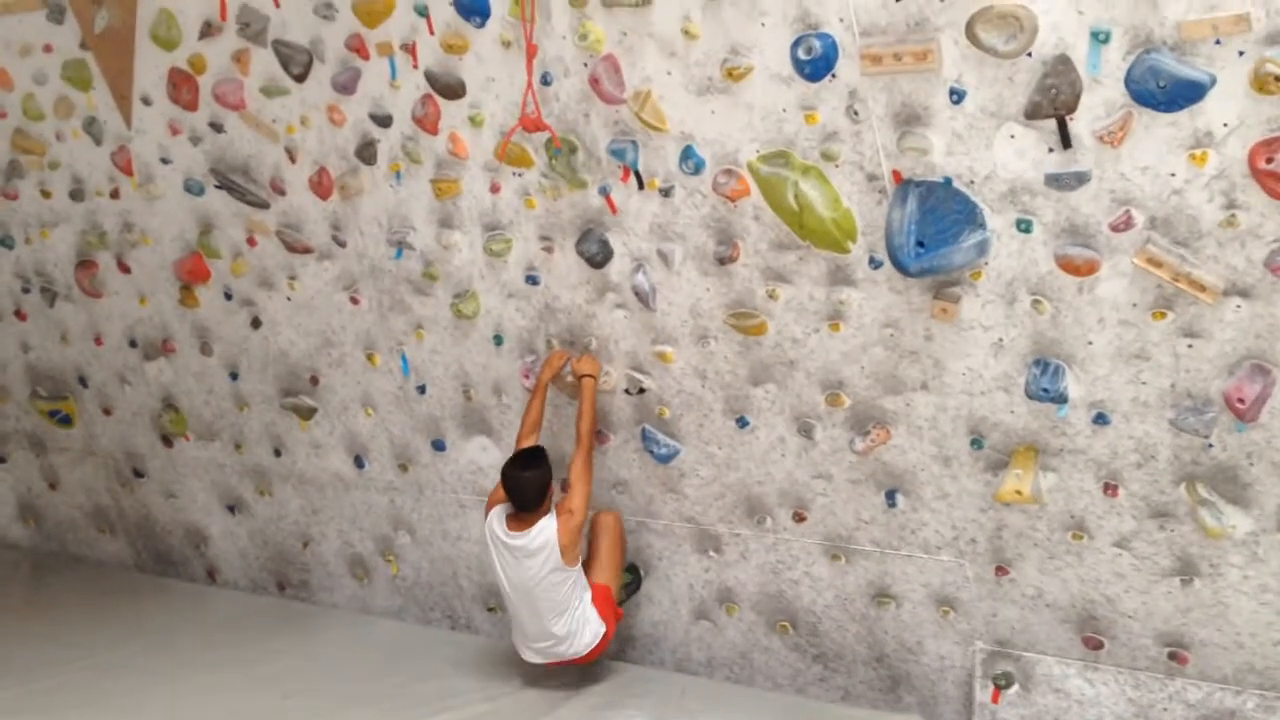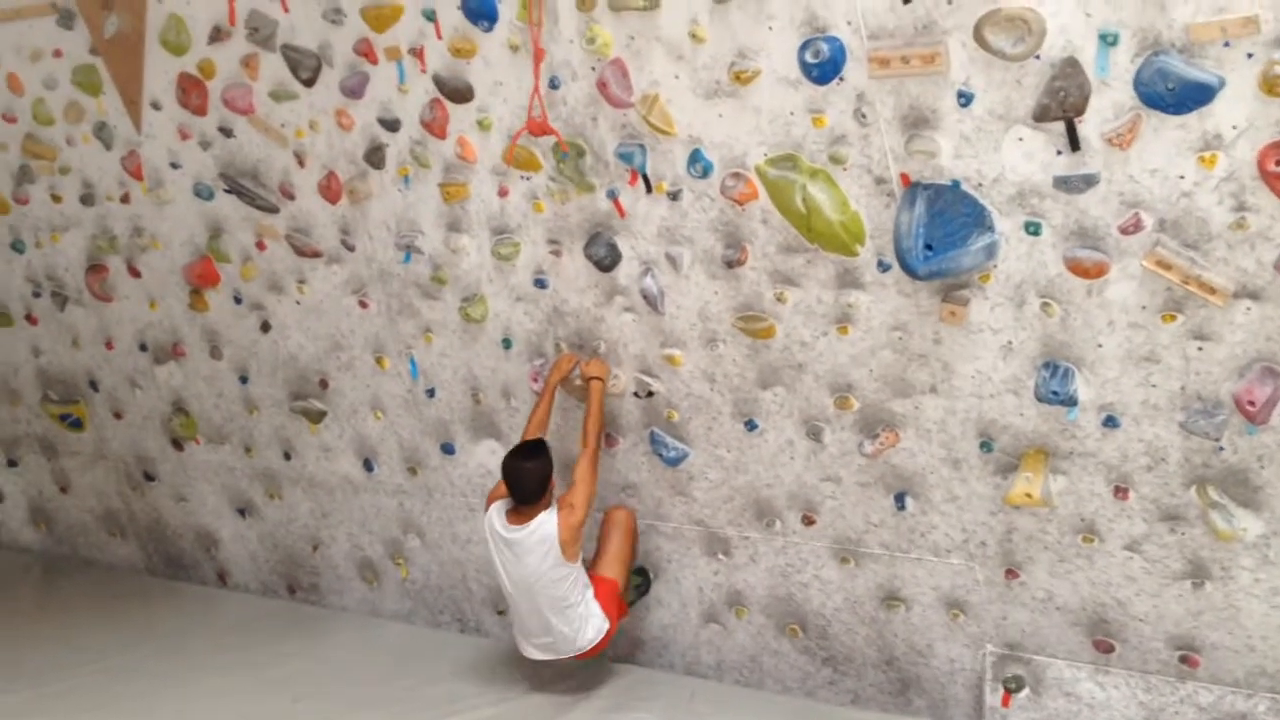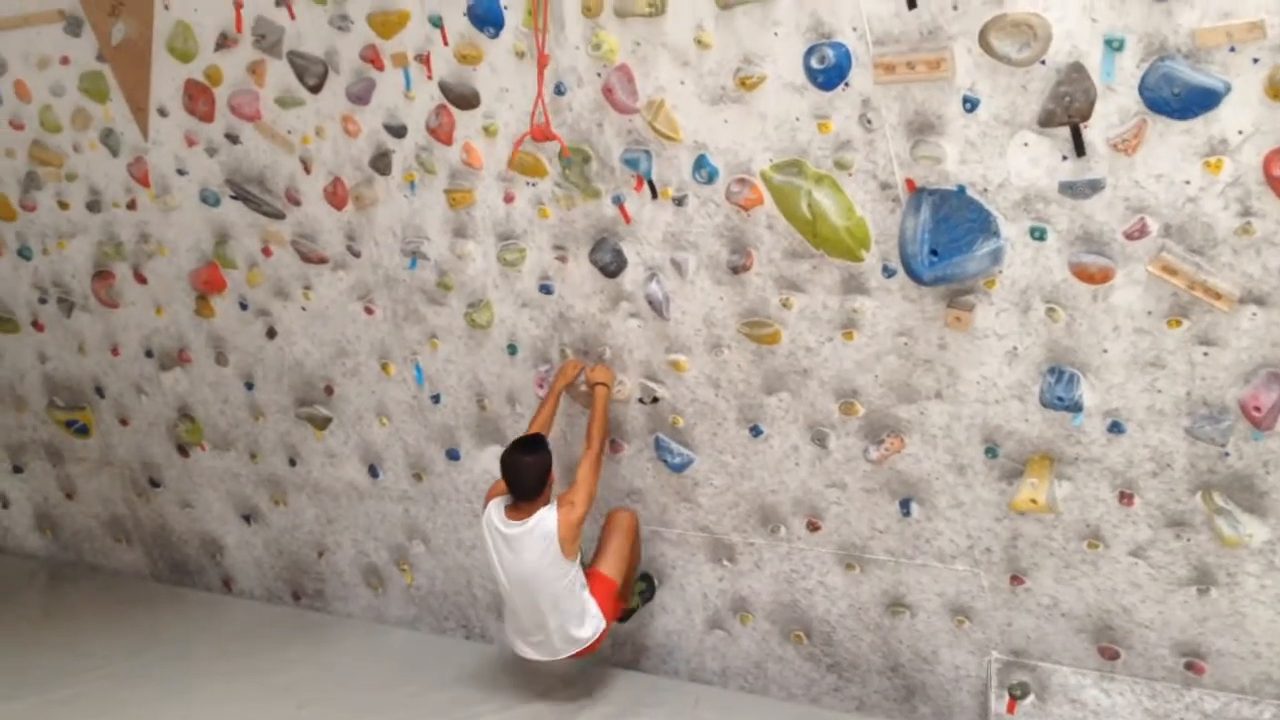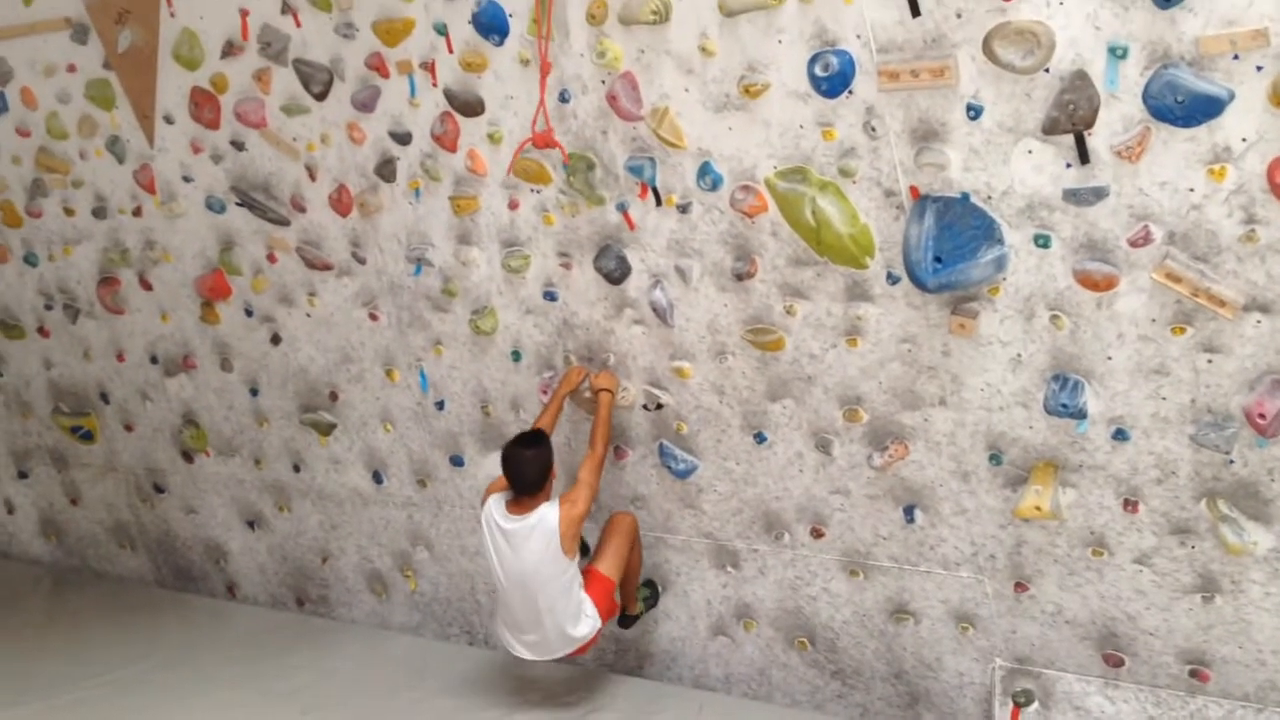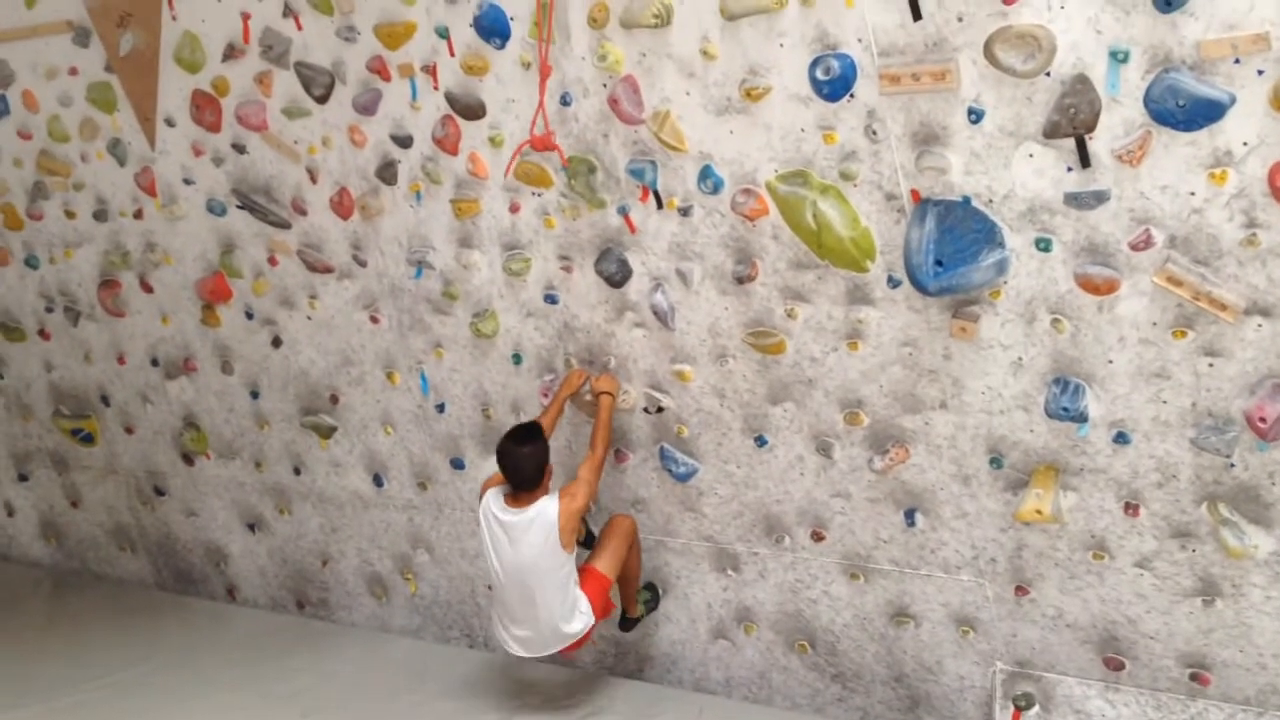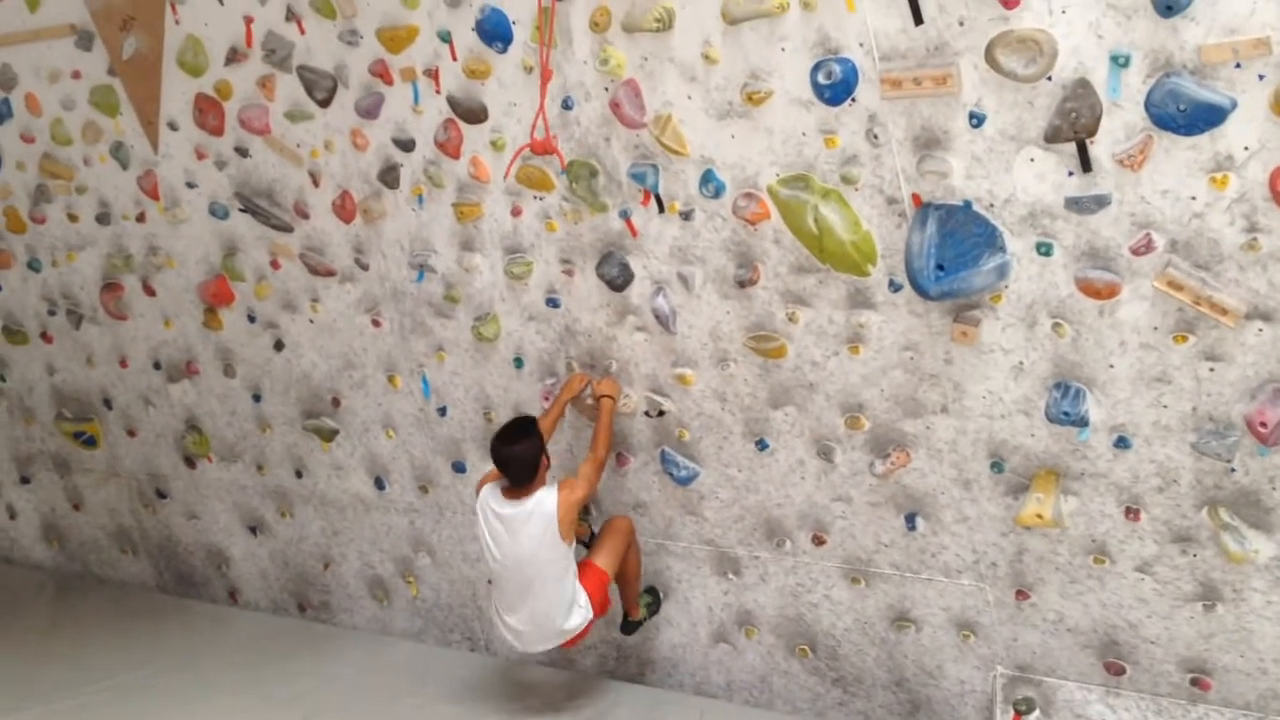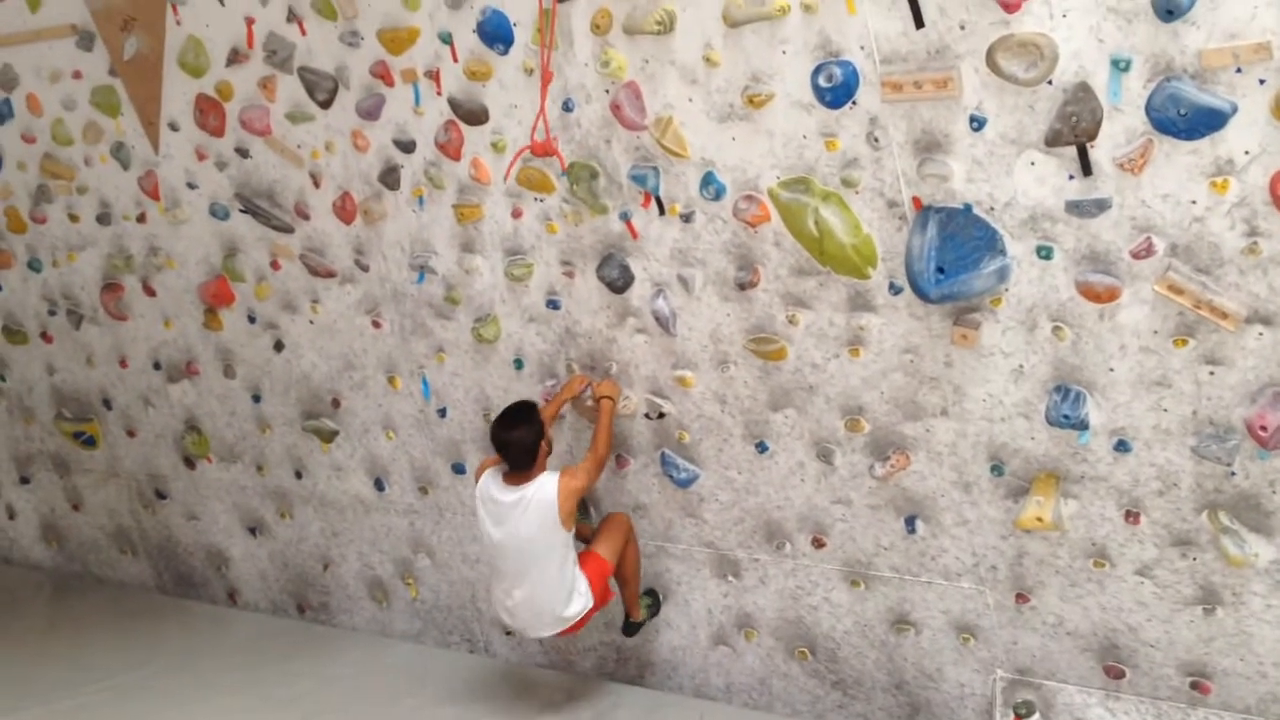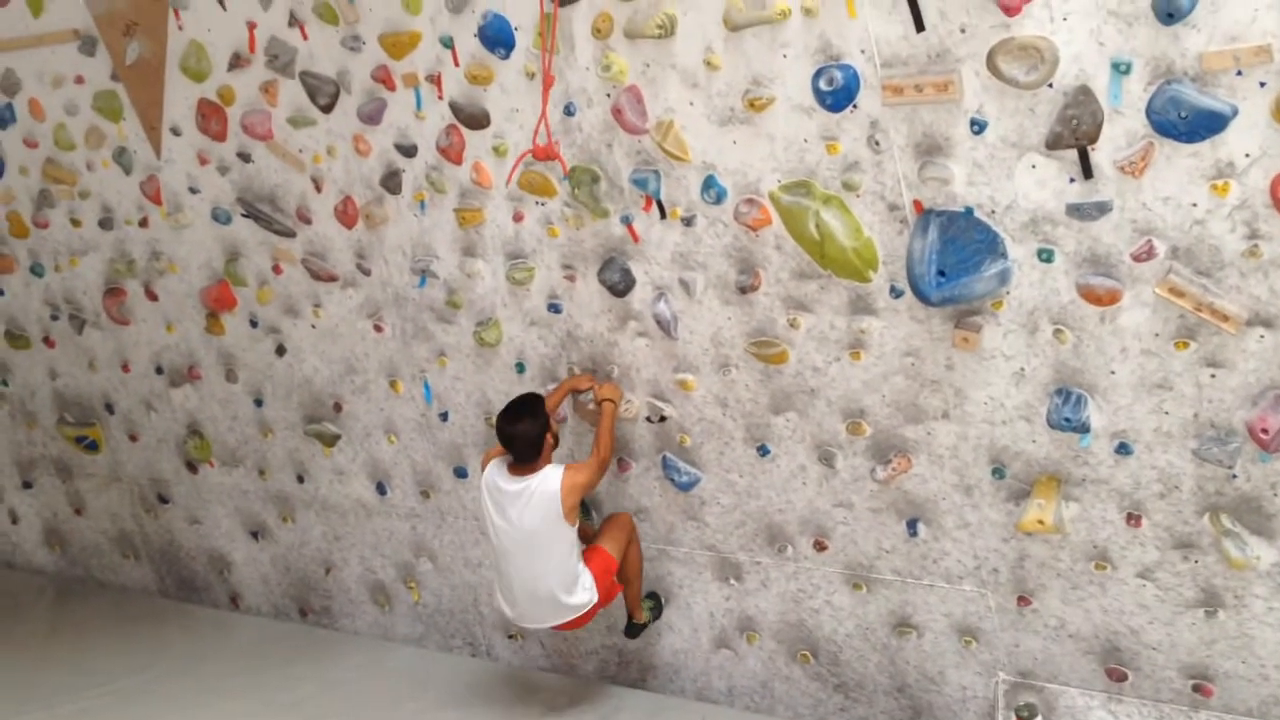
dt=0.1s
person 1, frame 1
left shoulder: (493, 515)
right shoulder: (563, 526)
left elbow: (524, 442)
right elbow: (584, 446)
left wrist: (544, 378)
right wrist: (588, 380)
left hip: (531, 652)
right hip: (584, 646)
right knee: (607, 520)
right ankle: (617, 591)
person 1, frame 2
left shoulder: (494, 510)
right shoulder: (565, 522)
left elbow: (529, 441)
right elbow: (590, 447)
left wrist: (553, 380)
right wrist: (596, 382)
left hip: (532, 648)
right hip: (586, 641)
right knee: (620, 516)
right ankle: (625, 595)
person 1, frame 3
left shoulder: (491, 506)
right shoulder: (565, 517)
left elbow: (530, 438)
right elbow: (593, 449)
left wrist: (558, 385)
right wrist: (601, 388)
left hip: (523, 643)
right hip: (579, 639)
right knee: (624, 518)
right ankle: (628, 602)
person 1, frame 4
left shoulder: (492, 502)
right shoulder: (566, 515)
left elbow: (531, 443)
right elbow: (597, 453)
left wrist: (562, 391)
right wrist: (605, 394)
left hip: (516, 641)
right hip: (574, 638)
right knee: (623, 522)
right ankle: (631, 607)
person 1, frame 5
left shoulder: (488, 496)
right shoulder: (565, 507)
left elbow: (526, 449)
right elbow: (597, 455)
left wrist: (563, 393)
right wrist: (606, 397)
left hip: (511, 637)
right hip: (567, 635)
right knee: (623, 525)
right ankle: (632, 611)
person 1, frame 6
left shoulder: (486, 491)
right shoulder: (564, 501)
left elbow: (522, 446)
right elbow: (598, 456)
left wrist: (564, 397)
right wrist: (607, 400)
left hip: (511, 630)
right hip: (566, 629)
right knee: (621, 526)
right ankle: (634, 613)
person 1, frame 7
left shoulder: (485, 477)
right shoulder: (563, 487)
left elbow: (519, 430)
right elbow: (599, 455)
left wrist: (565, 396)
right wrist: (607, 400)
left hip: (513, 616)
right hip: (566, 617)
right knee: (620, 523)
left ankle: (582, 532)
right ankle: (635, 615)
person 1, frame 8
left shoulder: (490, 467)
right shoulder: (568, 481)
left elbow: (523, 427)
right elbow: (601, 456)
left wrist: (566, 386)
right wrist: (608, 403)
left hip: (515, 609)
right hip: (571, 609)
right knee: (623, 523)
right ankle: (638, 616)
